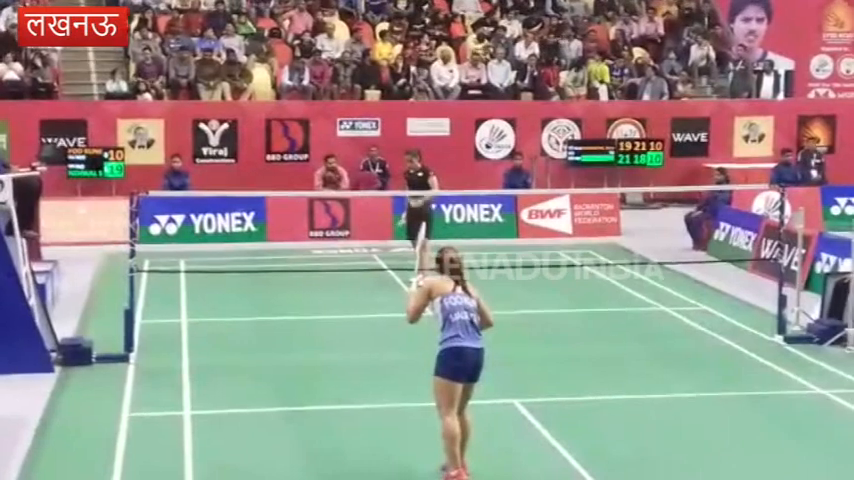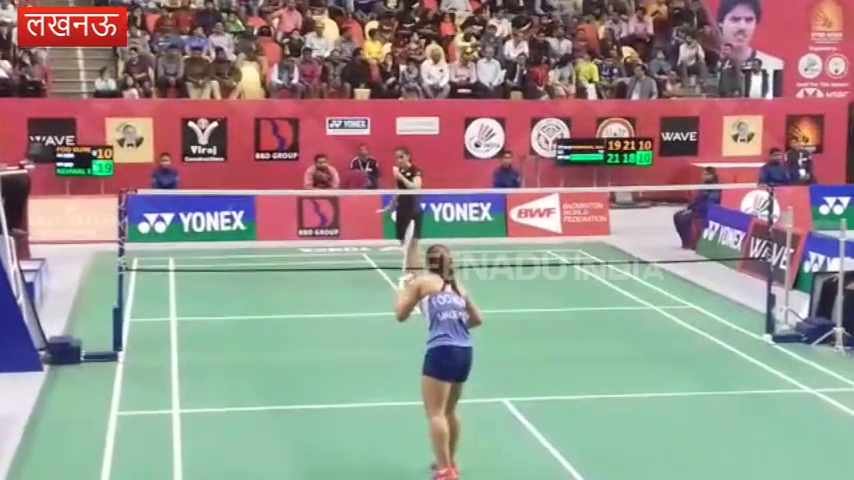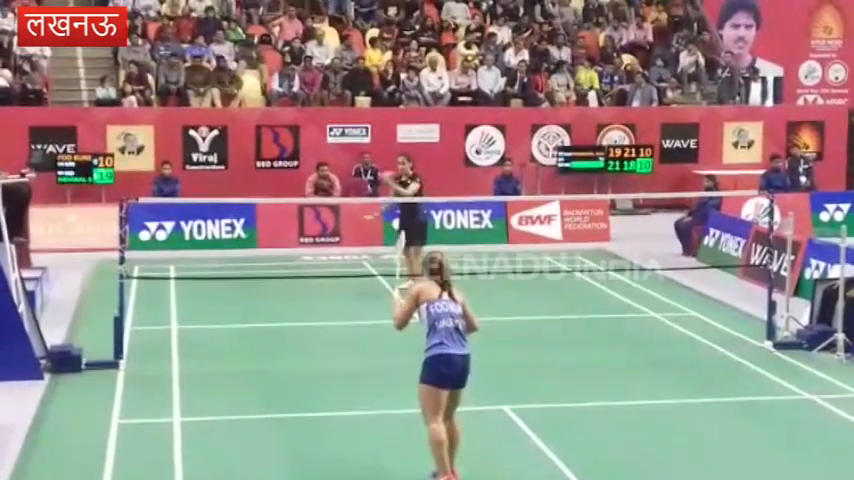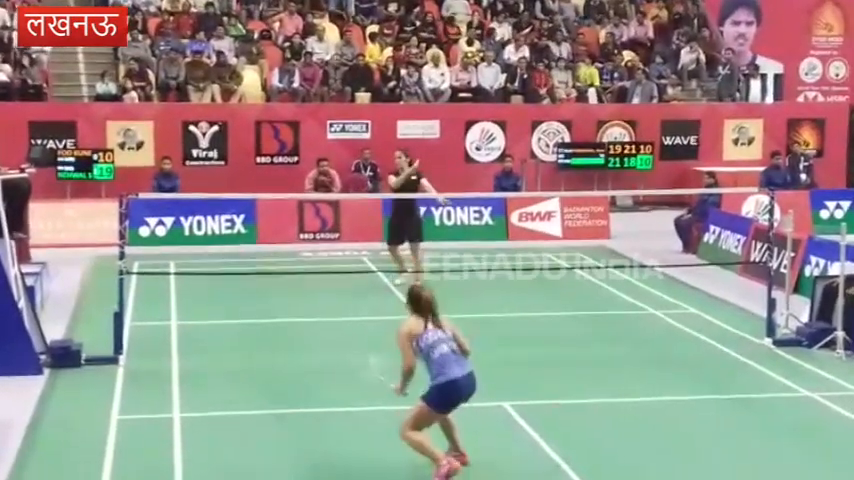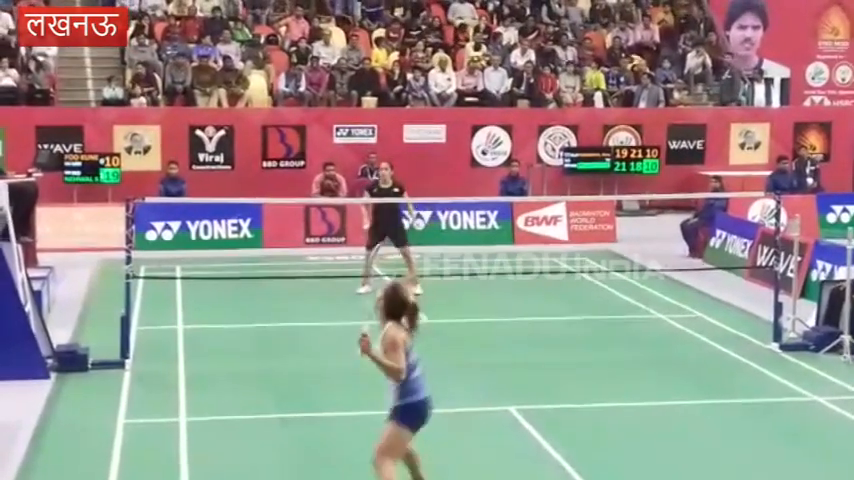
dt=0.5s
person 1, frame 1
left shoulder: (432, 283)
right shoulder: (468, 288)
left elbow: (412, 317)
right elbow: (488, 321)
left wrist: (413, 293)
left hip: (454, 352)
right hip: (477, 352)
left knee: (447, 414)
right knee: (460, 411)
person 1, frame 2
left shoulder: (421, 281)
right shoulder: (457, 286)
left elbow: (401, 315)
right elbow: (477, 318)
left wrist: (401, 291)
left hip: (442, 351)
right hip: (465, 351)
left knee: (435, 413)
right knee: (449, 411)
person 1, frame 3
left shoulder: (420, 289)
right shoulder: (455, 293)
left elbow: (399, 323)
right elbow: (473, 326)
left wrist: (397, 302)
left hip: (439, 359)
right hip: (462, 359)
left knee: (434, 421)
right knee: (448, 418)
person 1, frame 4
left shoulder: (407, 327)
right shoulder: (440, 322)
left elbow: (409, 366)
right elbow: (466, 350)
left wrist: (402, 386)
left hip: (448, 387)
right hip: (468, 381)
left knee: (408, 430)
right knee: (438, 411)
left ankle: (445, 463)
right ankle: (457, 452)
person 1, frame 5
left shoulder: (392, 334)
right shoulder: (401, 326)
left elbow: (398, 373)
left wrist: (371, 353)
left hip: (410, 406)
right hip: (415, 402)
left knee: (382, 461)
right knee: (399, 445)
person 2, frame 1
left shoulder: (426, 171)
right shoulder: (407, 173)
left elbow: (435, 190)
left wrist: (421, 201)
right wrist: (406, 211)
left hip: (424, 210)
right hip: (412, 210)
left knee: (422, 243)
right knee: (415, 243)
right ankle: (420, 272)
person 2, frame 2
left shoulder: (415, 171)
right shoulder: (398, 171)
left elbow: (415, 188)
left wrist: (400, 177)
right wrist: (389, 207)
left hip: (413, 210)
right hip: (401, 209)
left knee: (412, 243)
right knee: (404, 244)
right ankle: (410, 272)
person 2, frame 3
left shoulder: (416, 179)
right shoulder: (397, 179)
left elbow: (407, 193)
left wrist: (390, 183)
left hip: (417, 218)
right hip: (404, 218)
left knee: (416, 252)
right knee: (406, 251)
right ankle: (411, 279)
person 2, frame 4
left shoulder: (417, 175)
right shoulder: (393, 175)
left elbow: (428, 187)
right elbow: (394, 184)
left wrist: (439, 198)
right wrist: (408, 172)
left hip: (412, 216)
right hip: (397, 216)
left knee: (415, 249)
right knee: (392, 248)
left ankle: (418, 279)
right ankle: (403, 272)
person 2, frame 5
left shoulder: (398, 187)
right shoulder: (372, 187)
left elbow: (408, 204)
right elbow: (364, 205)
left wrist: (414, 217)
right wrist: (366, 221)
left hip: (395, 223)
right hip: (377, 224)
left knee: (406, 252)
right knee: (369, 253)
left ankle: (415, 284)
right ankle: (366, 284)
